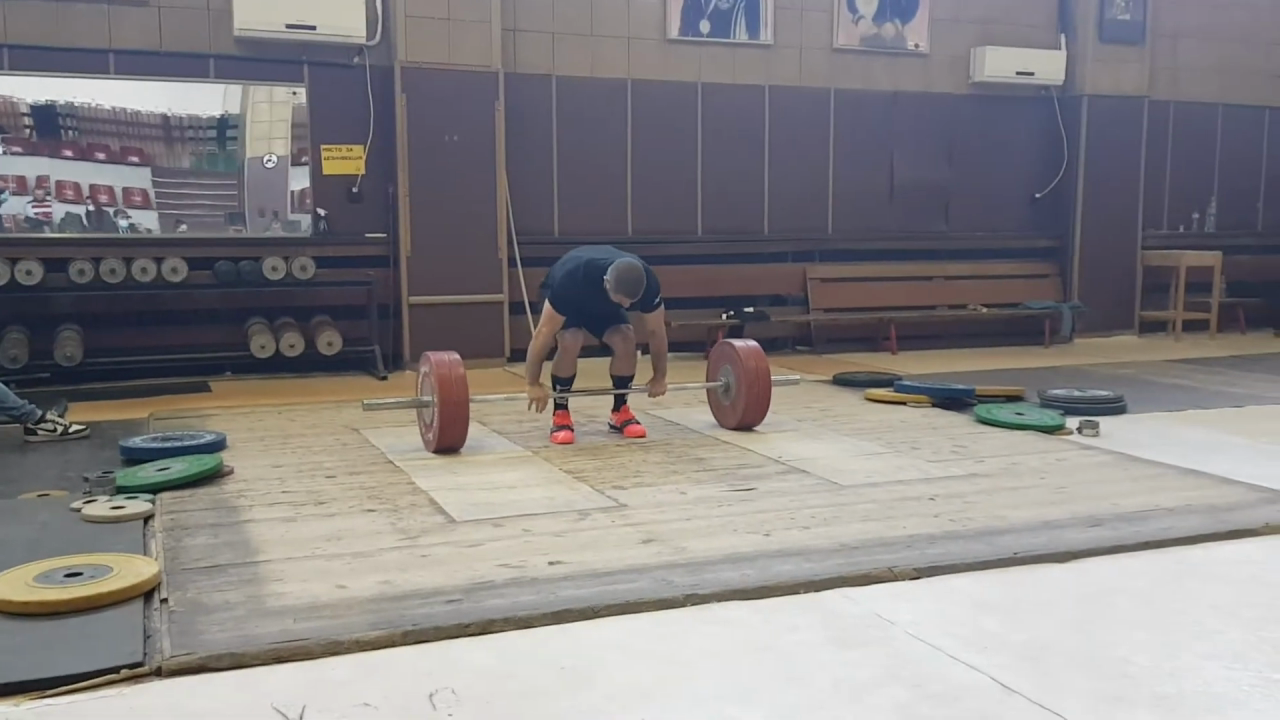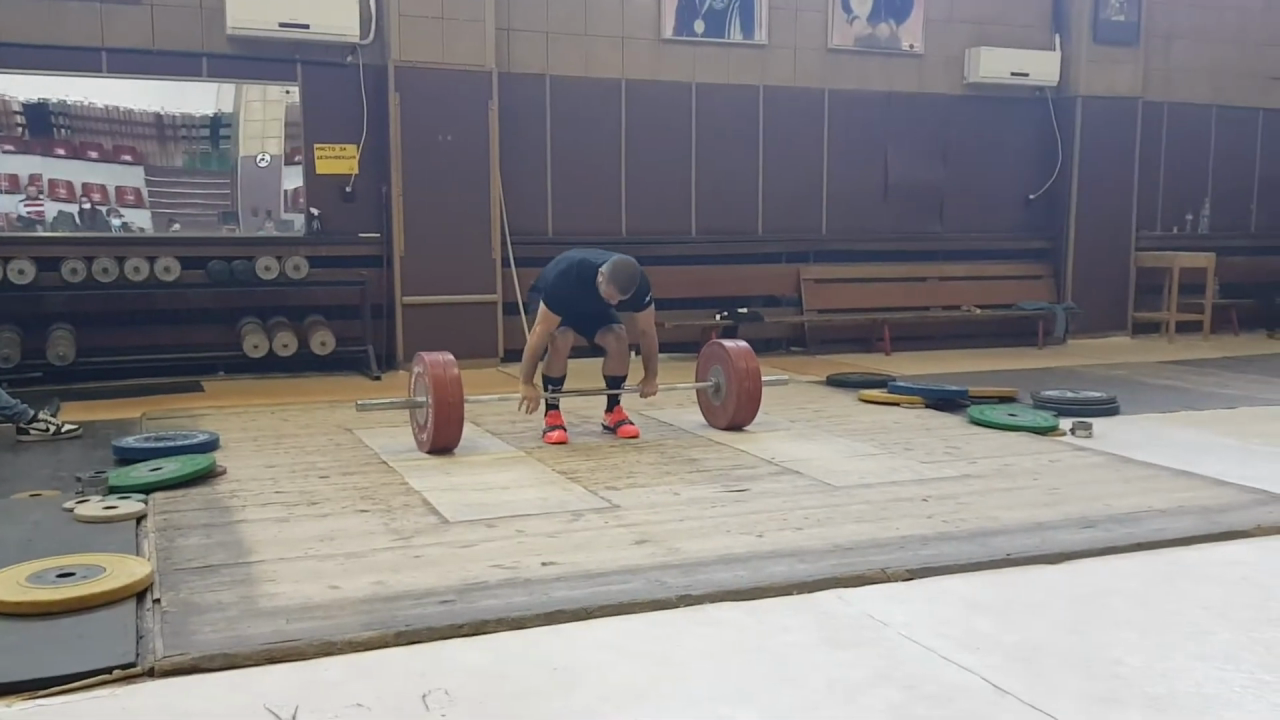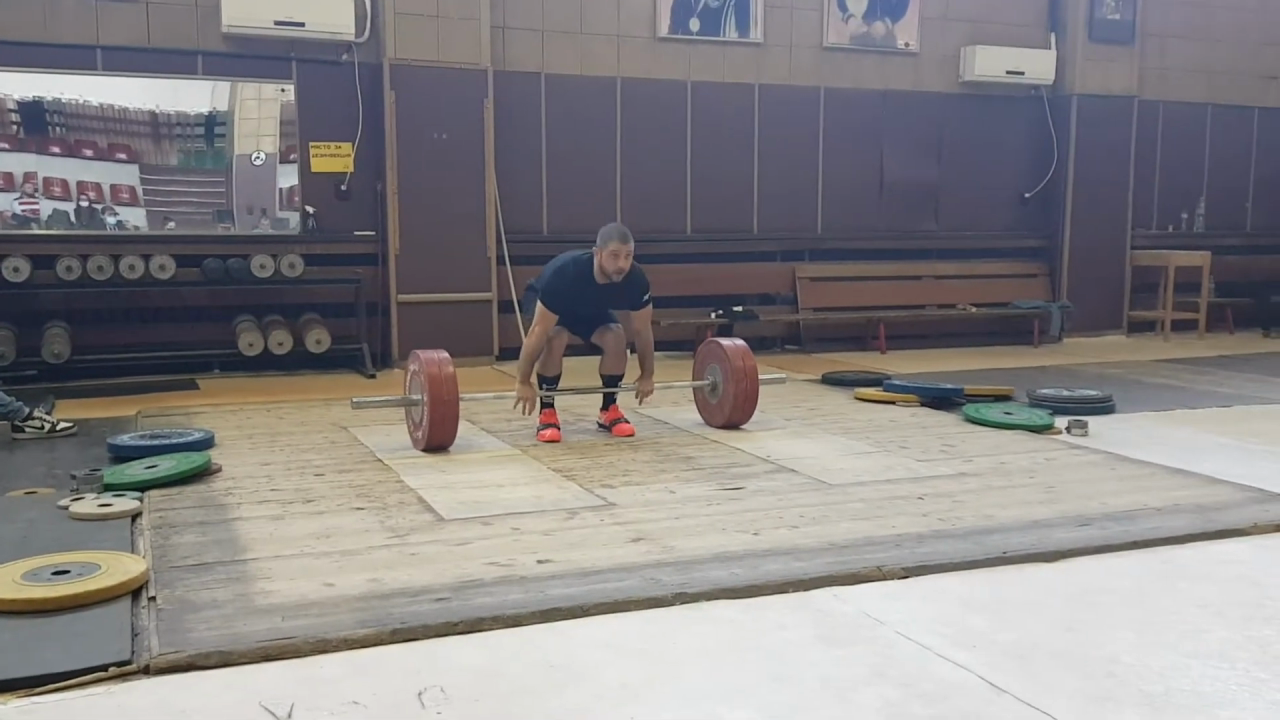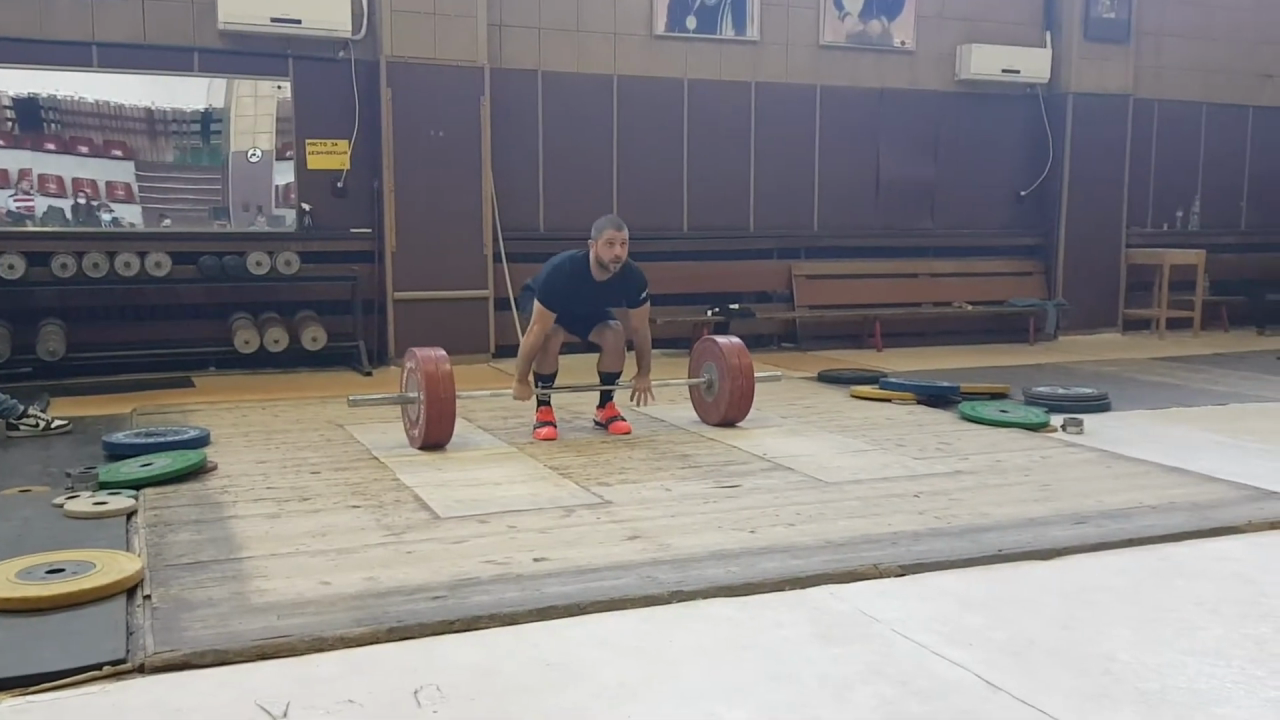
dt=0.4s
person 1, frame 1
left shoulder: (647, 283)
right shoulder: (572, 279)
left elbow: (656, 331)
right elbow: (544, 331)
left wrist: (659, 377)
right wrist: (533, 383)
left hip: (603, 305)
right hip: (565, 299)
left knee: (626, 340)
right knee: (571, 341)
left ankle: (620, 412)
right ankle: (560, 416)
person 1, frame 2
left shoulder: (638, 284)
right shoulder: (567, 278)
left elbow: (647, 331)
right elbow: (540, 332)
left wrist: (650, 377)
right wrist: (526, 383)
left hip: (592, 307)
right hip: (547, 300)
left knee: (618, 339)
right knee: (561, 340)
left ankle: (614, 413)
right ankle: (552, 416)
person 1, frame 3
left shoulder: (636, 280)
right shoulder: (564, 274)
left elbow: (642, 330)
right elbow: (538, 332)
left wrist: (647, 376)
right wrist: (523, 382)
left hip: (591, 308)
right hip: (543, 300)
left knee: (616, 338)
right knee: (556, 338)
left ankle: (609, 411)
right ankle: (547, 414)
person 1, frame 4
left shoulder: (633, 277)
right shoulder: (561, 272)
left elbow: (639, 329)
right elbow: (536, 331)
left wrist: (643, 374)
right wrist: (521, 380)
left hip: (588, 308)
right hip: (538, 300)
left knee: (615, 336)
right knee: (551, 336)
left ankle: (606, 408)
right ankle: (544, 411)
